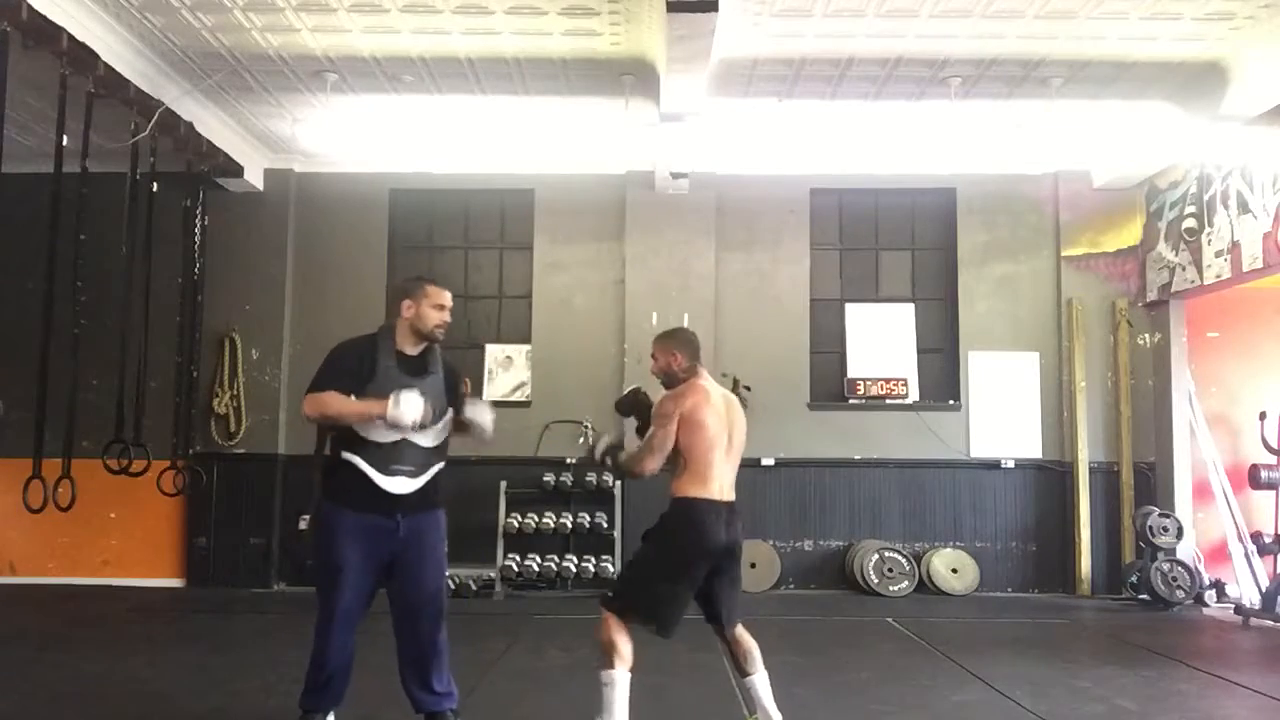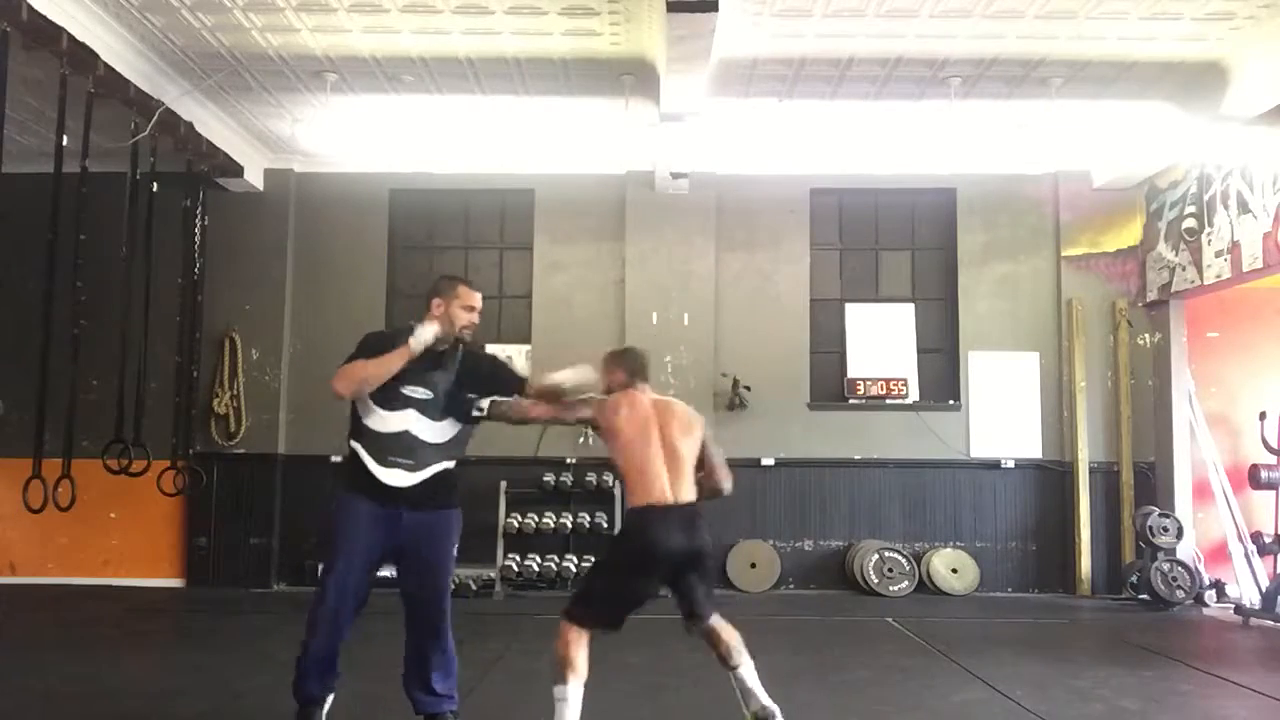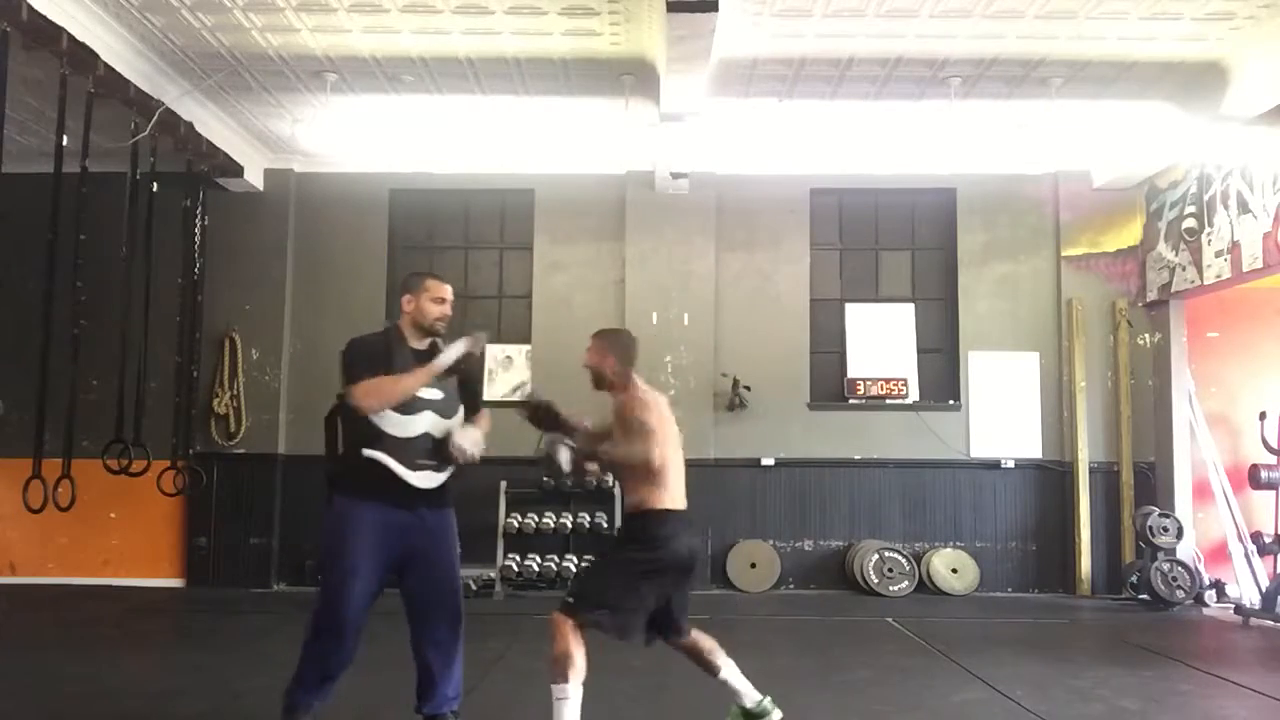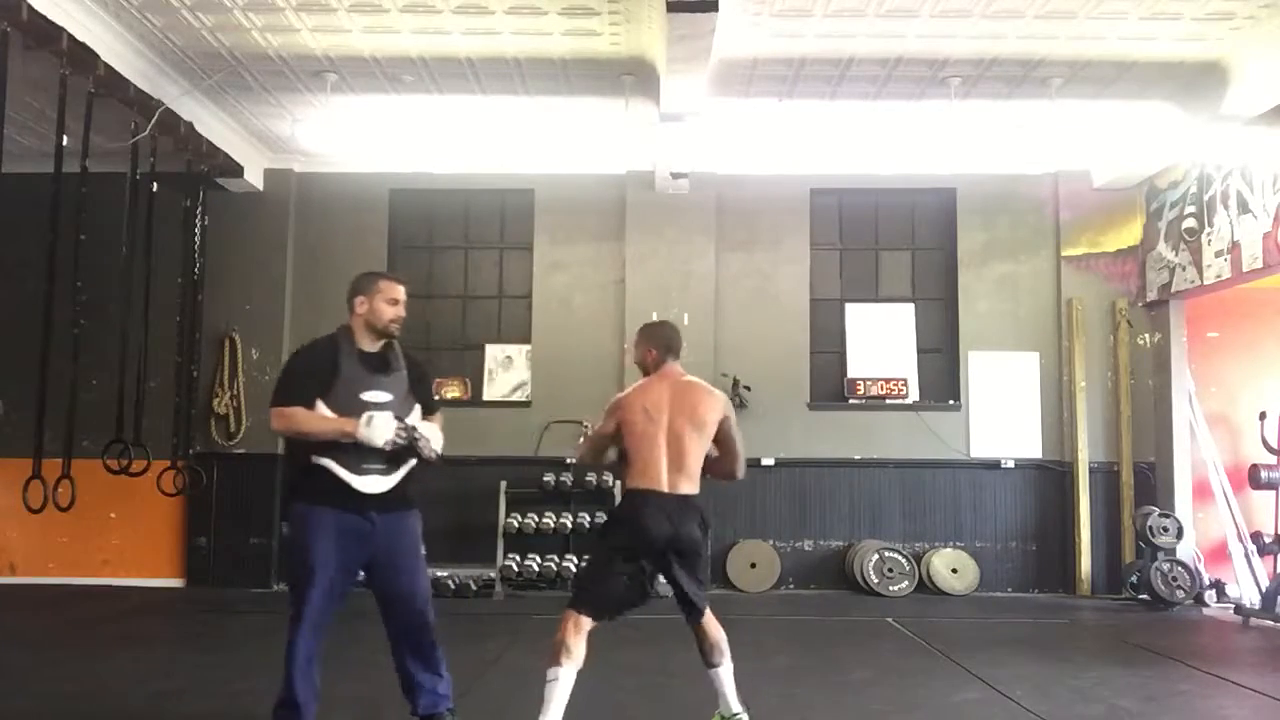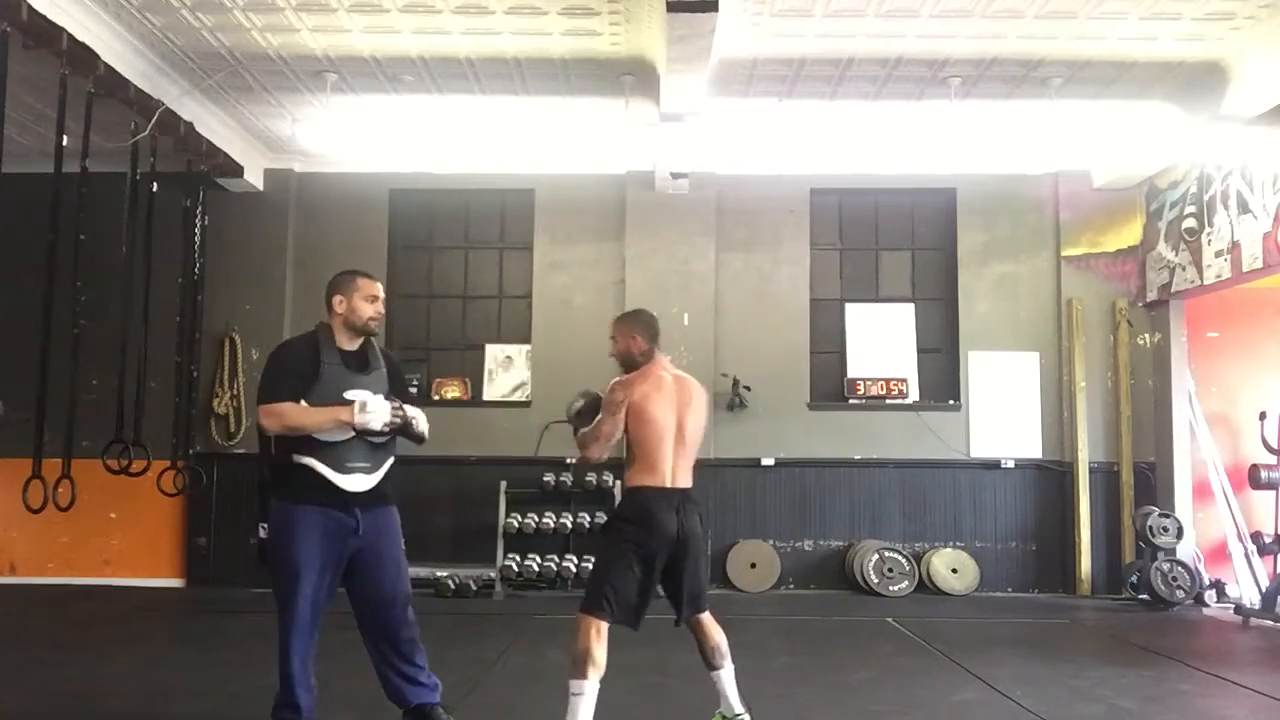
dt=0.3s
person 1, frame 1
left shoulder: (444, 370)
right shoulder: (356, 354)
left elbow: (450, 424)
right elbow: (314, 405)
left wrist: (474, 419)
right wrist: (386, 407)
left hip: (421, 514)
right hip: (354, 512)
left knee: (427, 611)
right knee: (340, 612)
person 1, frame 2
left shoulder: (476, 364)
right shoulder: (382, 345)
left elbow: (533, 391)
right elbow: (343, 387)
left wrist: (564, 383)
right wrist: (411, 348)
left hip: (432, 509)
right hip: (365, 500)
left knee: (431, 611)
right knee: (336, 603)
person 1, frame 3
left shoulder: (453, 365)
right shoulder: (367, 350)
left elbow: (478, 418)
right elbow: (368, 400)
left wrist: (473, 435)
right wrist: (442, 363)
left hip: (431, 509)
right hip: (367, 506)
left knee: (442, 613)
right knee: (343, 611)
person 1, frame 4
left shoulder: (407, 366)
right shoulder: (317, 357)
left elbow: (431, 420)
right elbow: (282, 418)
left wrist: (431, 436)
right wrist: (357, 427)
left hip: (394, 512)
right hip: (325, 511)
left knee: (415, 614)
right knee: (310, 618)
person 1, frame 5
left shoulder: (384, 362)
right shoulder: (297, 354)
left elbow: (402, 419)
right elbow: (271, 416)
left wrist: (412, 422)
right wrist: (351, 414)
left hip: (373, 509)
right hip: (307, 509)
left knee: (392, 611)
right knee: (300, 617)
person 2, frame 1
left shoulder: (675, 399)
right shoulder: (732, 403)
left elbow: (647, 464)
left wrist: (611, 455)
right wrist: (652, 420)
left hip: (690, 520)
right hip: (728, 522)
left knee: (614, 616)
right knee: (730, 625)
person 2, frame 2
left shoulder: (610, 406)
right shoulder: (688, 415)
left elbow: (537, 411)
right elbow: (722, 484)
left wrist: (489, 407)
left hip: (647, 532)
right hip: (691, 531)
left knee: (573, 628)
right knee: (707, 620)
person 2, frame 3
left shoulder: (636, 404)
right shoulder: (632, 401)
left elbow: (649, 459)
left wrist: (586, 443)
right wrist: (562, 423)
left hip: (653, 536)
right hip: (675, 535)
left knee: (567, 622)
right knee: (676, 632)
person 2, frame 4
left shoulder: (627, 400)
right shoulder: (715, 399)
left elbow: (587, 453)
right elbow: (735, 470)
left hip: (638, 515)
right hip: (687, 518)
left knee: (578, 618)
right knee: (700, 613)
person 2, frame 5
left shoulder: (626, 388)
right shoulder: (695, 389)
left elbow: (593, 452)
left wrist: (581, 424)
left hip: (642, 512)
right hip: (686, 511)
left knee: (593, 620)
right knee: (699, 614)
